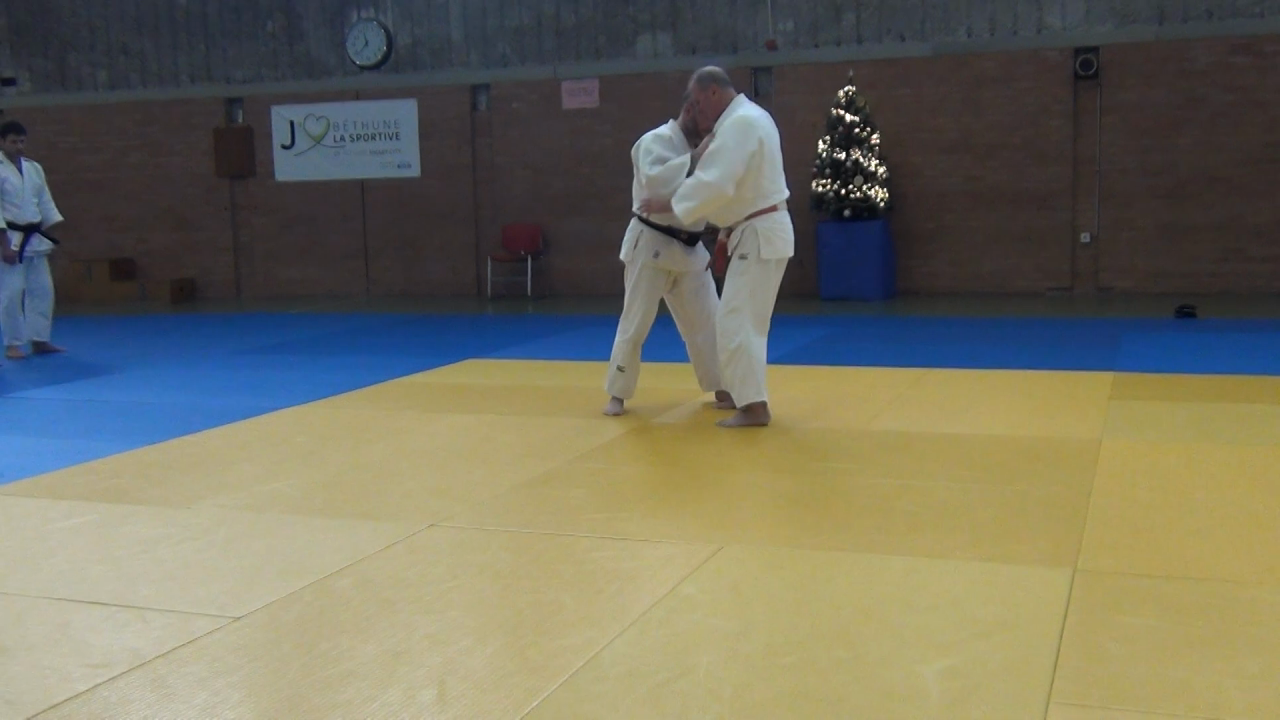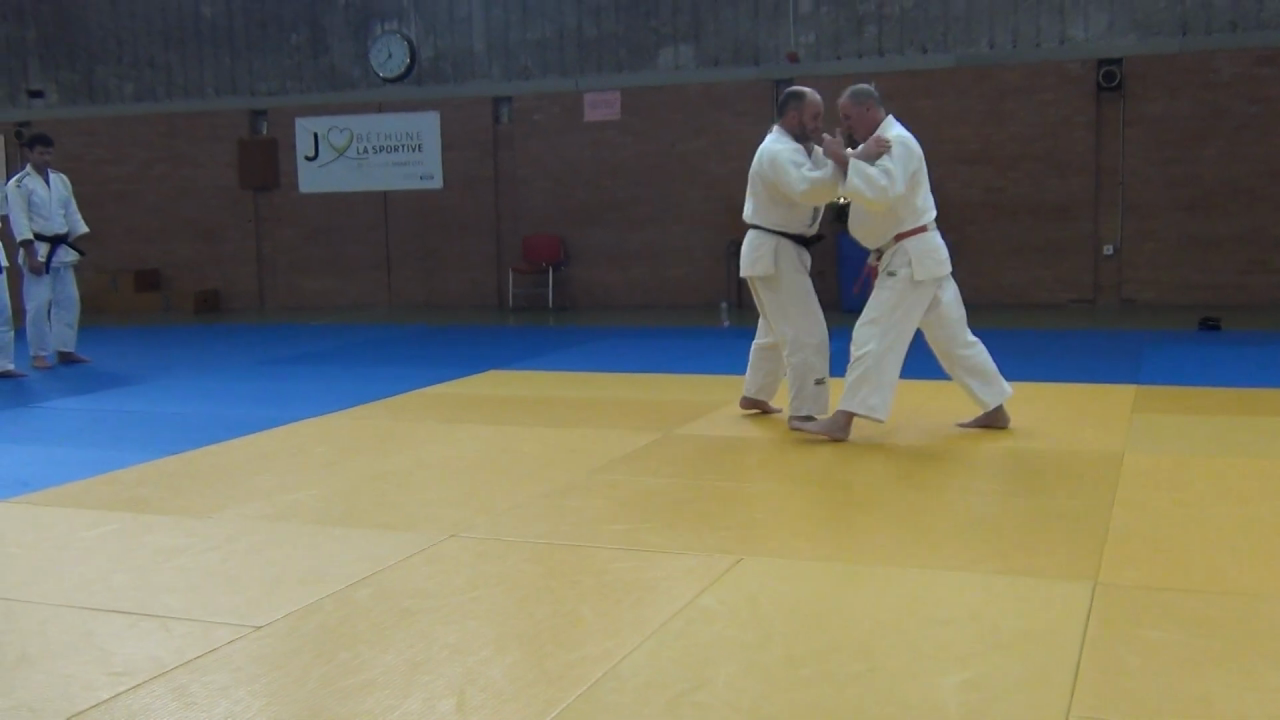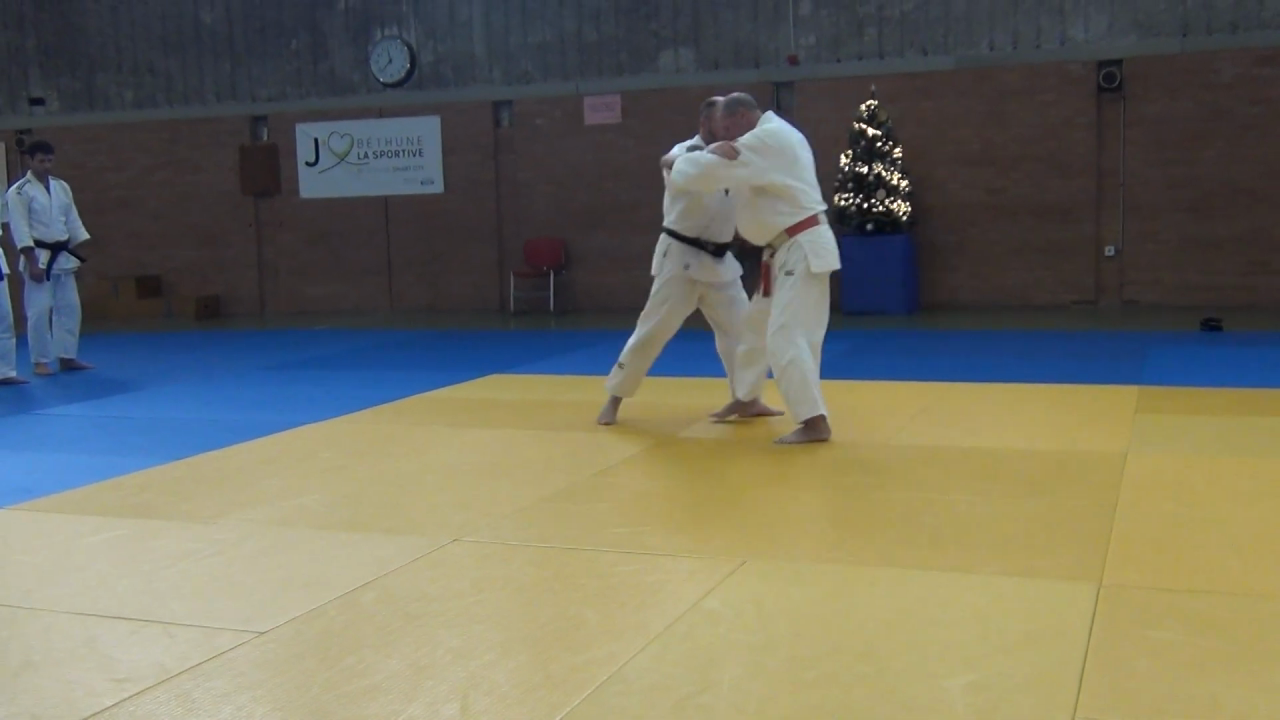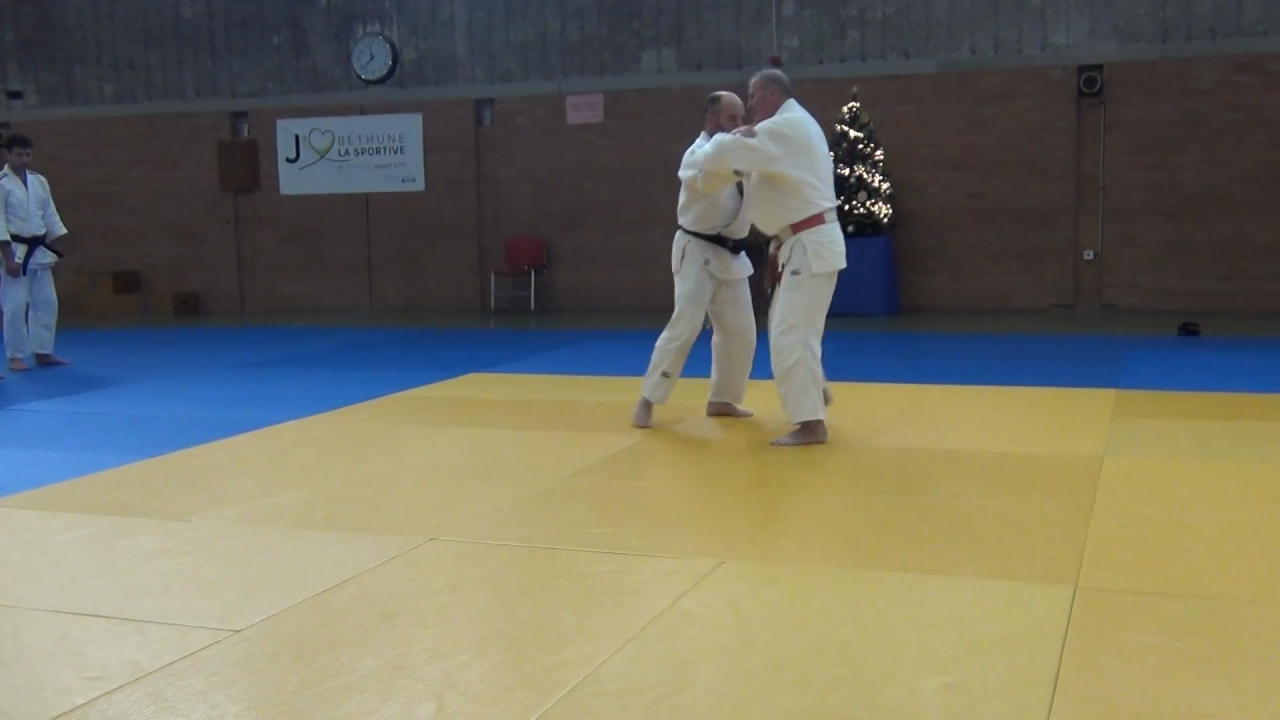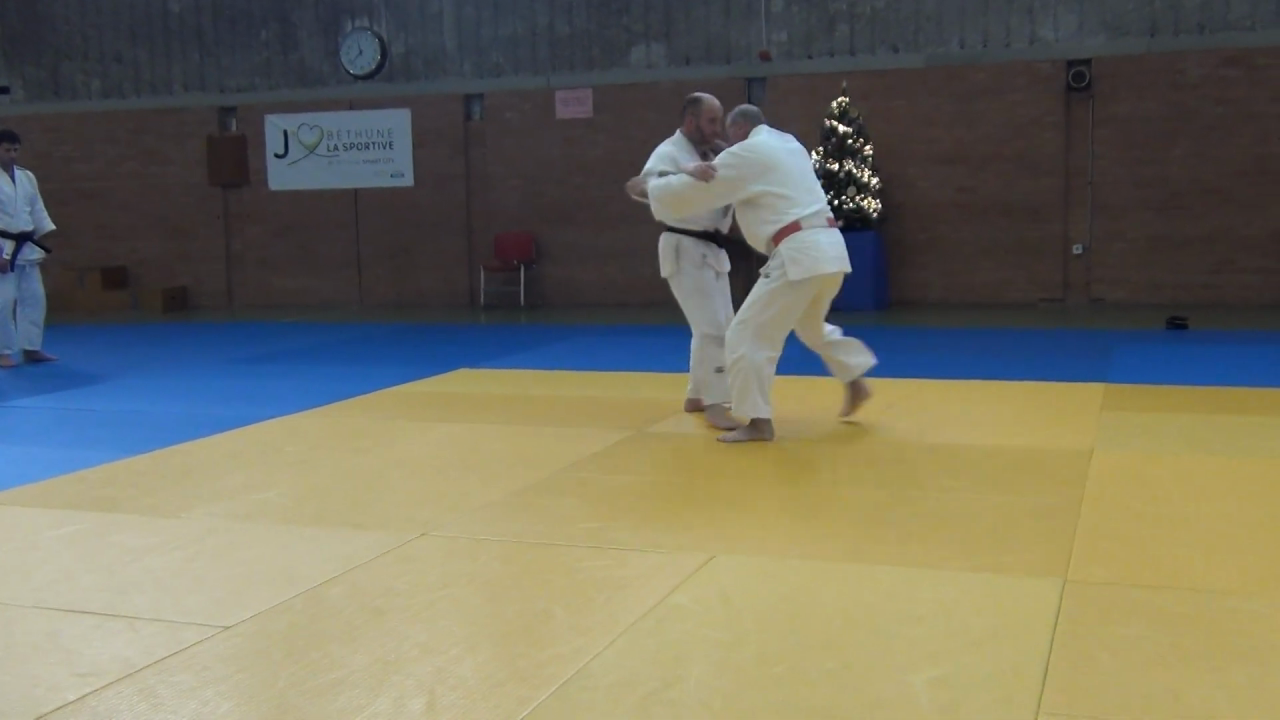
dt=1s
person 1, frame 1
left shoulder: (738, 123)
right shoulder: (757, 116)
left elbow: (714, 183)
left wrist: (669, 205)
left hip: (760, 235)
right hip: (768, 229)
left knee: (736, 321)
right knee: (749, 320)
left ankle: (754, 406)
right ankle: (750, 395)
person 1, frame 2
left shoulder: (896, 142)
right shoulder: (888, 141)
left elbow: (881, 192)
left wrist: (842, 160)
left hip: (911, 255)
right hip: (922, 252)
left knee: (874, 333)
right knee: (952, 336)
left ankle: (843, 419)
right ankle: (995, 409)
person 1, frame 3
left shoulder: (765, 138)
right shoulder: (782, 133)
left elbow: (707, 171)
left wrist: (675, 163)
left hip: (803, 249)
right hip: (806, 246)
left knee: (787, 336)
right knee: (757, 325)
left ankle: (815, 422)
right ankle: (746, 397)
person 1, frame 4
left shoulder: (784, 125)
right shoulder: (798, 125)
left elbow: (726, 151)
left wrist: (703, 155)
left hip: (809, 245)
right hip: (809, 241)
left knee: (792, 335)
right knee: (787, 327)
left ankle: (811, 424)
right ankle: (814, 391)
person 1, frame 5
left shoulder: (744, 154)
right shoulder: (786, 144)
left elbow: (690, 189)
left wrist: (646, 188)
left hip: (800, 254)
right hip: (829, 246)
left knee: (748, 337)
right knee: (810, 326)
left ankle: (758, 422)
right ankle: (854, 381)
person 2, frame 1
left shoulder: (700, 148)
right shoulder: (655, 142)
right elbow: (657, 181)
right wrist: (697, 157)
left hip: (688, 246)
right hip: (650, 244)
left knee: (705, 318)
right knee: (635, 324)
left ankle: (722, 388)
right ankle: (618, 393)
person 2, frame 2
left shoulder: (797, 148)
right shoulder: (779, 152)
left elbow: (823, 163)
right elbow: (811, 189)
left hip: (777, 250)
right hip: (775, 252)
left knee: (777, 330)
right knee: (807, 332)
left ankle: (754, 395)
right ankle: (802, 412)
person 2, frame 3
right shoulder: (685, 152)
left hip: (717, 259)
right hip: (679, 256)
left knee: (737, 329)
right knee: (654, 329)
left ankle: (749, 400)
right ankle: (615, 397)
person 2, frame 4
right shoulder: (698, 154)
right elbow: (706, 178)
left hip: (731, 255)
right hip: (697, 251)
left knee: (739, 332)
right knee: (683, 328)
left ankle: (721, 399)
right ankle: (647, 400)
person 2, frame 5
left shoulder: (713, 151)
right shoulder: (669, 154)
left hip: (712, 250)
right hip: (686, 250)
left knee: (720, 325)
right knee: (712, 324)
left ankle: (698, 396)
right ankle: (715, 404)
person 3, frame 1
left shoulder: (34, 168)
left elbow: (46, 202)
left wrist: (54, 235)
left hip: (35, 238)
left knee: (42, 290)
left ankle: (40, 340)
person 3, frame 2
left shoulder: (61, 180)
right shoulder: (19, 184)
left elbow: (72, 214)
right elbow: (19, 223)
left wrist: (78, 247)
right wrist: (32, 256)
left hip: (62, 250)
right hip: (38, 250)
left knee: (69, 301)
right knee: (38, 304)
left ankle: (65, 350)
right ankle: (39, 354)
person 3, frame 3
left shoulder: (62, 187)
right shoulder: (19, 191)
left elbow: (73, 222)
right elbow: (20, 230)
left wrist: (79, 254)
right wrist: (32, 263)
left hip: (63, 257)
right hip: (39, 257)
left knee: (70, 308)
right knee: (39, 310)
left ankle: (67, 357)
right ankle: (41, 361)
person 3, frame 4
left shoulder: (39, 181)
left elbow: (50, 216)
left wrist: (57, 248)
left hip: (39, 251)
left knee: (46, 302)
left ankle: (43, 352)
person 3, frame 5
left shoulder: (27, 177)
left elbow: (38, 211)
left wrist: (46, 241)
left hip: (27, 247)
left knee: (34, 299)
left ankle: (31, 348)
